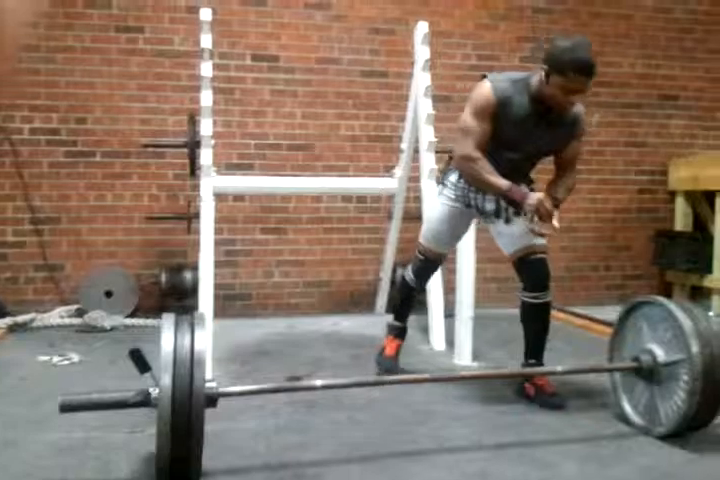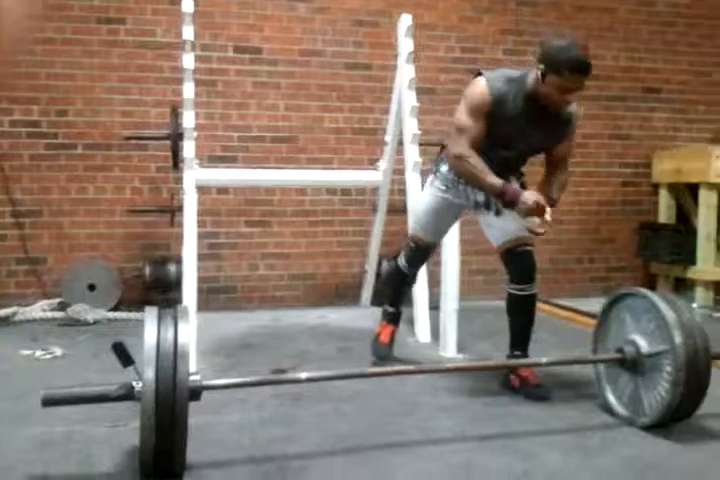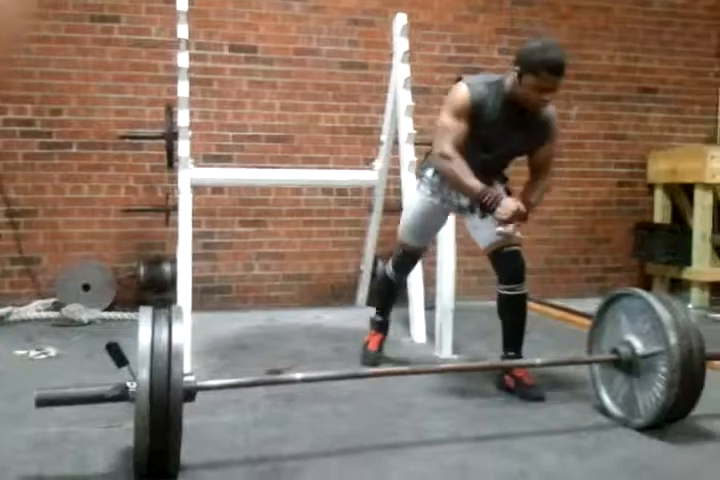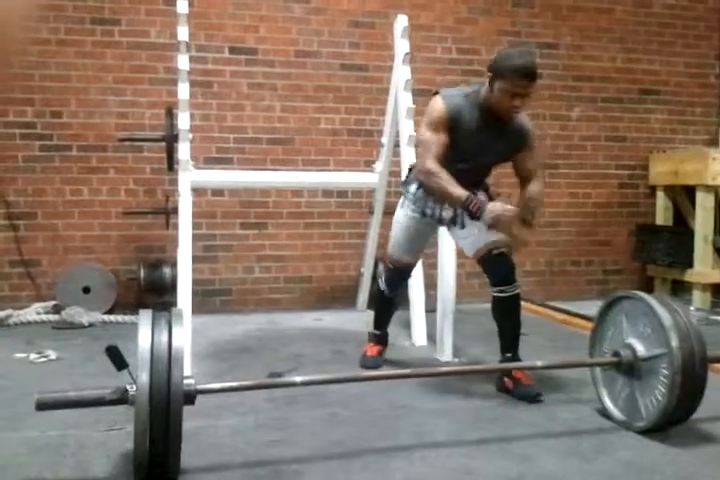
dt=0.2s
person 1, frame 1
left shoulder: (574, 118)
right shoulder: (494, 92)
left elbow: (567, 171)
right elbow: (464, 154)
left wrist: (551, 203)
right wrist: (517, 194)
left hip: (519, 192)
right hip: (463, 183)
left knee: (538, 275)
right knee: (426, 260)
left ankle: (533, 372)
right ankle: (395, 331)
person 1, frame 2
left shoulder: (566, 117)
right shoulder: (487, 90)
left elbow: (558, 168)
right elbow: (458, 153)
left wrist: (545, 202)
right wrist: (513, 195)
left hip: (505, 183)
right hip: (455, 175)
left knee: (524, 267)
right knee: (417, 251)
left ankle: (517, 364)
right ankle: (389, 317)
person 1, frame 3
left shoulder: (546, 120)
right shoulder: (469, 94)
left elbow: (541, 173)
right elbow: (444, 154)
left wrist: (523, 208)
right wrist: (492, 201)
left hip: (489, 187)
right hip: (439, 180)
left knee: (513, 268)
right knee: (405, 256)
left ankle: (512, 365)
right ankle: (378, 326)
person 1, frame 4
left shoulder: (521, 129)
right shoulder: (445, 106)
left elbow: (532, 180)
right elbow: (427, 168)
left wrist: (522, 222)
right wrist: (479, 208)
left hip: (474, 198)
right hip: (424, 194)
left knee: (503, 270)
right knee: (396, 270)
left ankle: (510, 366)
right ankle: (377, 338)
